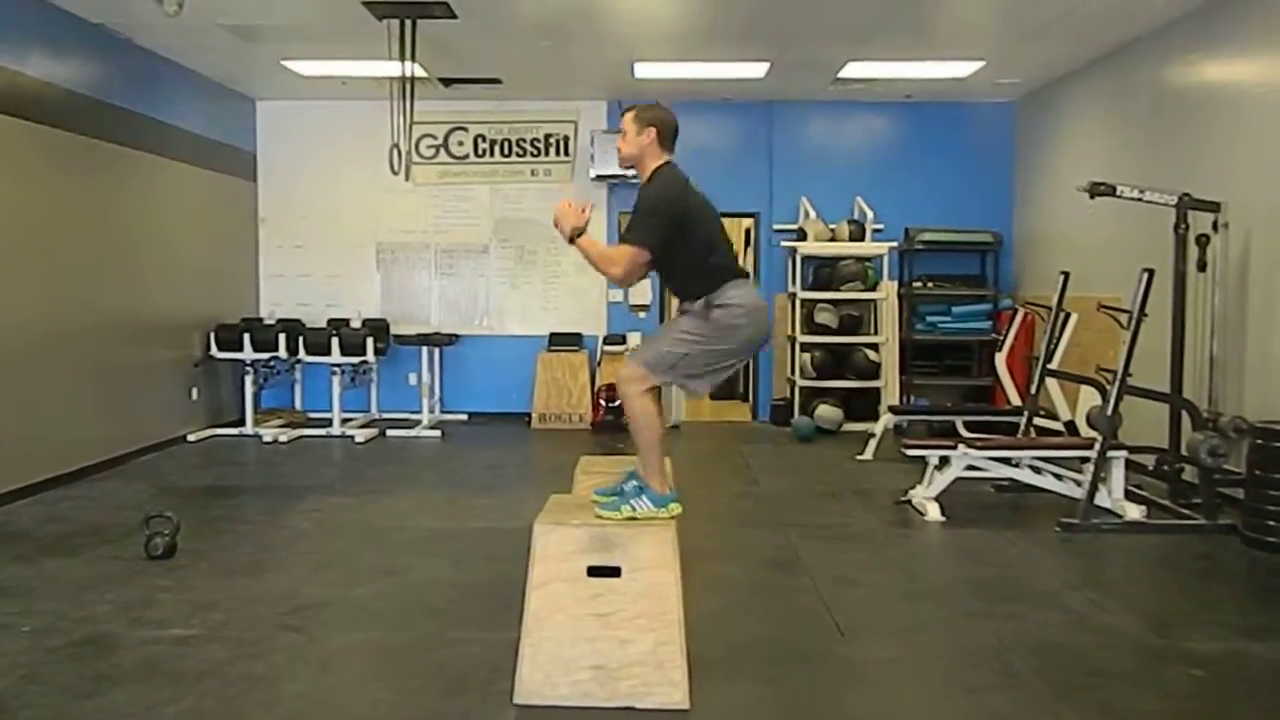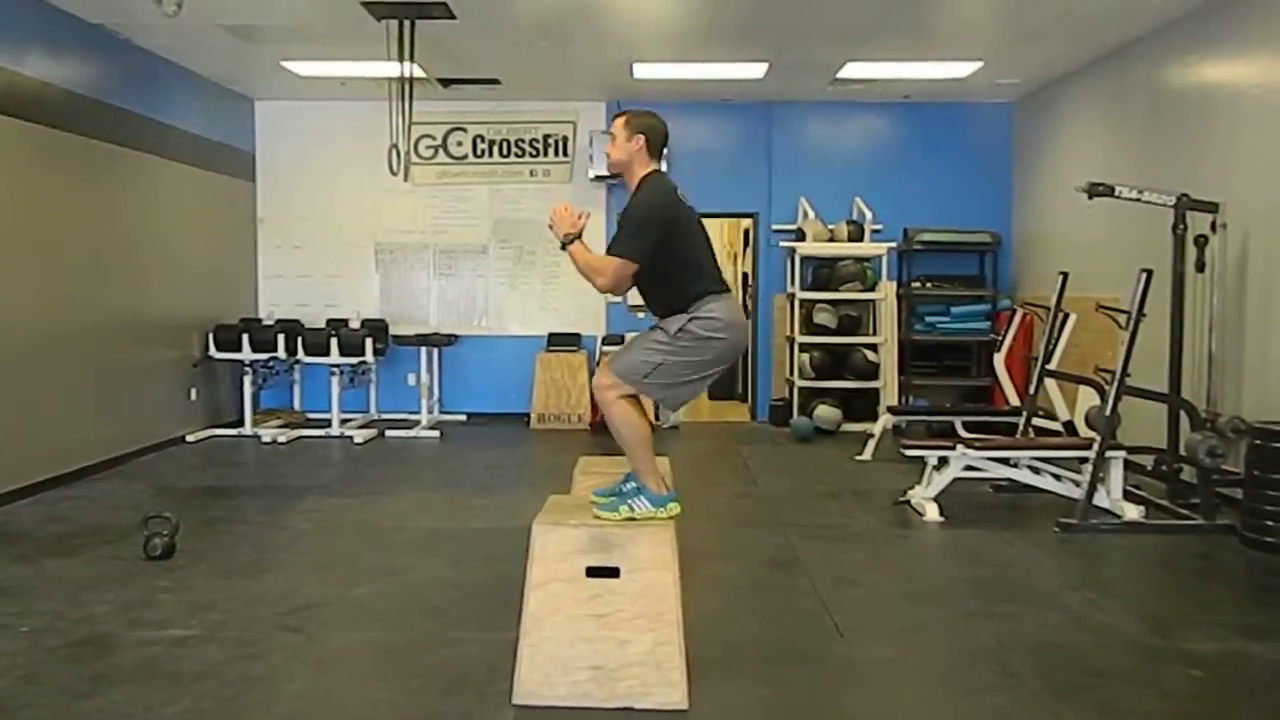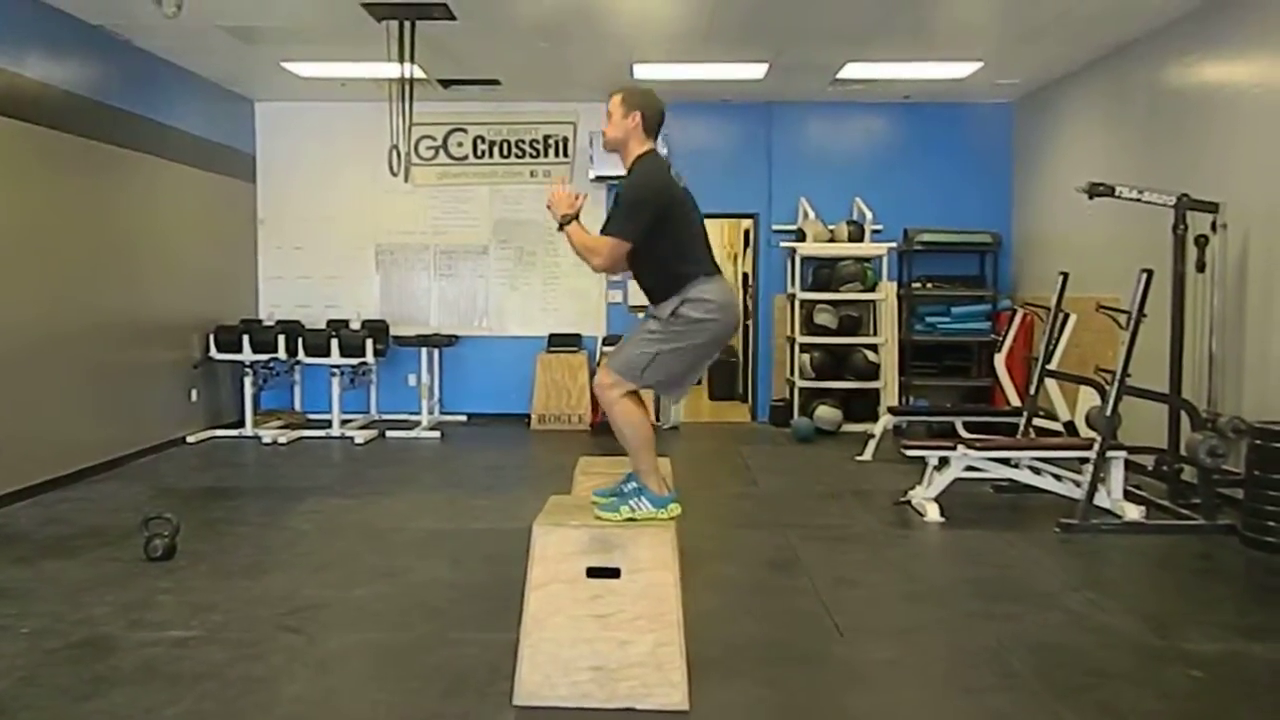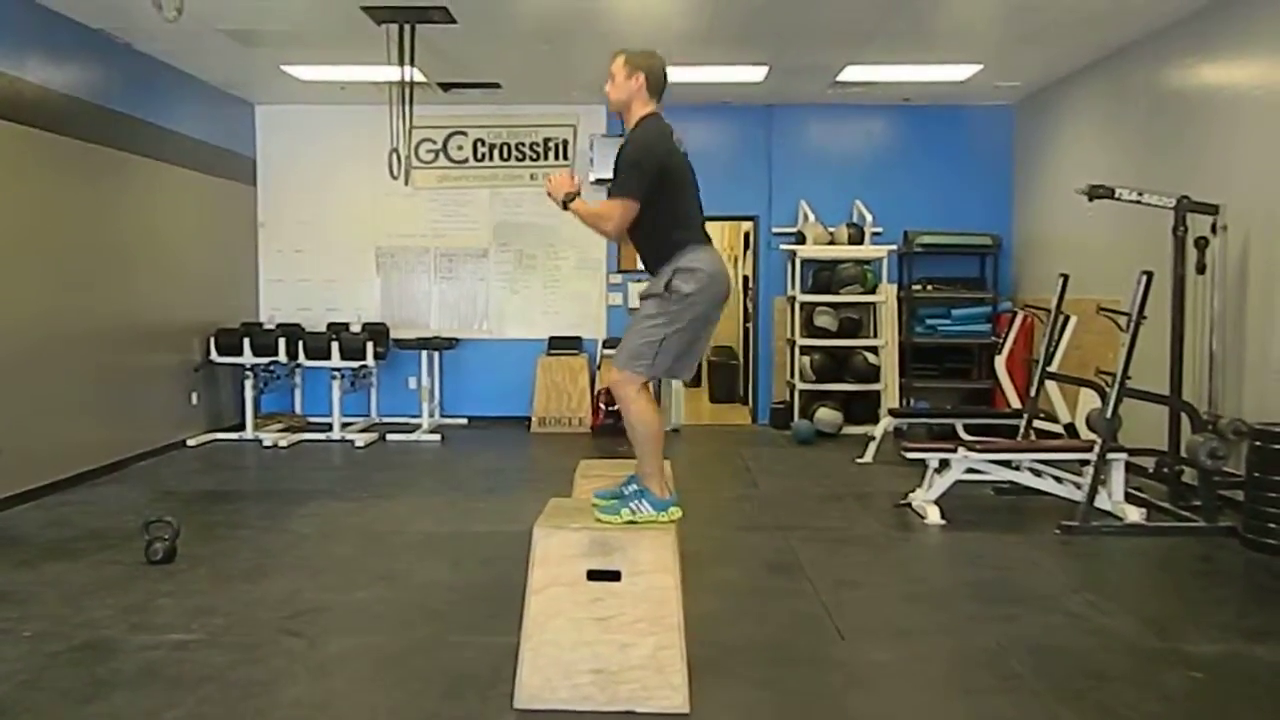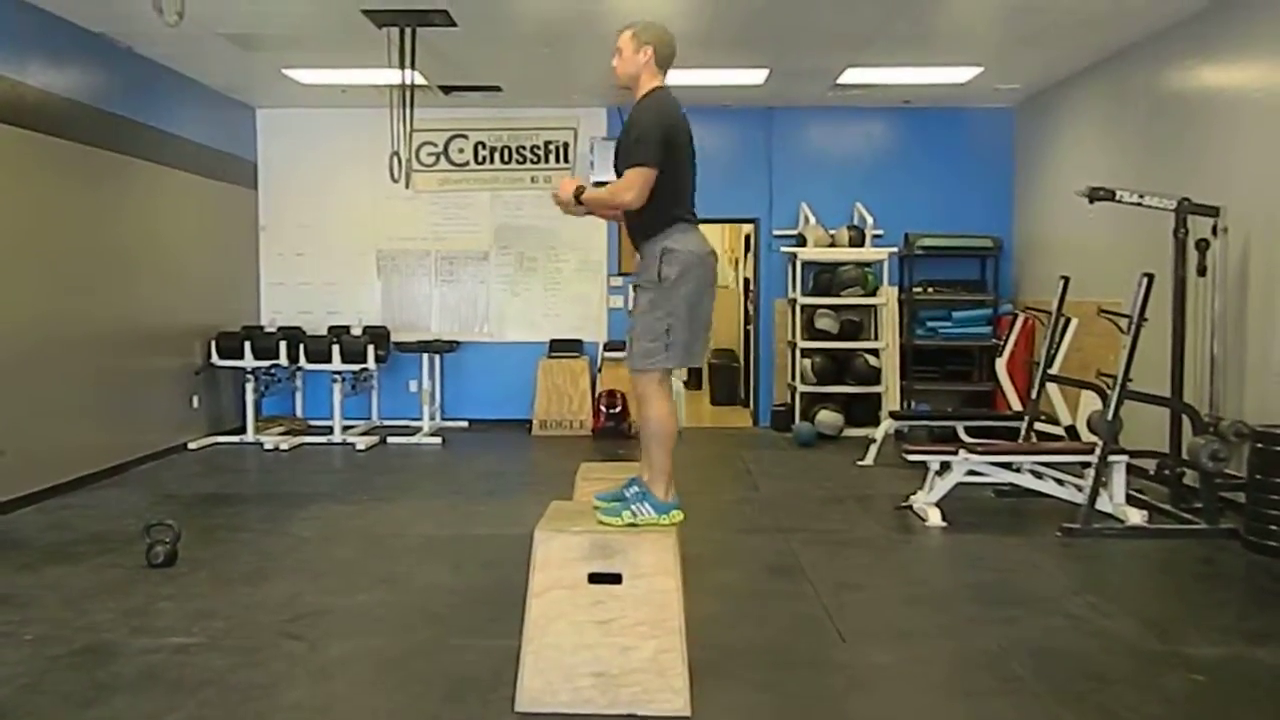
dt=0.1s
person 1, frame 1
left shoulder: (661, 195)
right shoulder: (666, 189)
left elbow: (620, 270)
right elbow: (633, 270)
left wrist: (575, 234)
right wrist: (585, 234)
left hip: (731, 311)
right hip: (721, 306)
left knee: (632, 377)
right knee: (637, 373)
left ankle: (659, 493)
right ankle: (649, 479)
person 1, frame 2
left shoulder: (648, 205)
right shoulder: (656, 198)
left elbow: (607, 280)
right elbow: (622, 281)
left wrist: (569, 241)
right wrist: (579, 240)
left hip: (706, 324)
right hip: (703, 318)
left knee: (608, 385)
right knee: (618, 383)
left ankle: (655, 495)
right ankle: (645, 480)
person 1, frame 3
left shoulder: (643, 183)
right shoulder: (651, 178)
left elbow: (603, 258)
right elbow: (618, 259)
left wrist: (566, 220)
right wrist: (575, 221)
left hip: (698, 307)
right hip: (694, 303)
left knee: (610, 385)
right knee: (618, 382)
left ankle: (656, 494)
right ankle: (646, 480)
person 1, frame 4
left shoulder: (644, 141)
right shoulder: (652, 137)
left elbow: (616, 222)
right elbow: (626, 222)
left wrist: (568, 199)
right wrist: (582, 201)
left hip: (688, 275)
right hip: (682, 272)
left knee: (626, 379)
right knee: (635, 377)
left ankle: (657, 495)
right ankle: (648, 480)
person 1, frame 5
left shoulder: (650, 113)
right shoulder: (655, 112)
left elbow: (632, 193)
left wrist: (578, 195)
right wrist: (587, 200)
left hip: (671, 255)
right hip: (669, 253)
left knee: (648, 377)
right knee: (647, 374)
left ankle: (659, 498)
right ankle: (650, 482)
